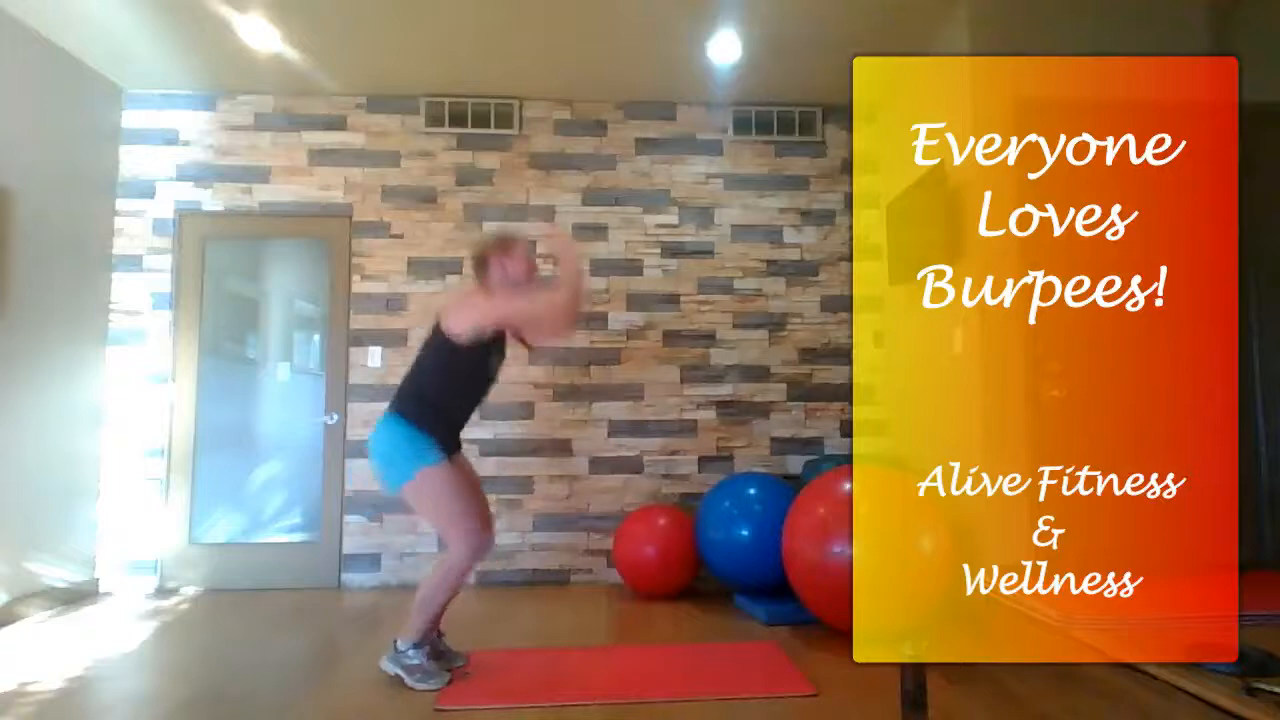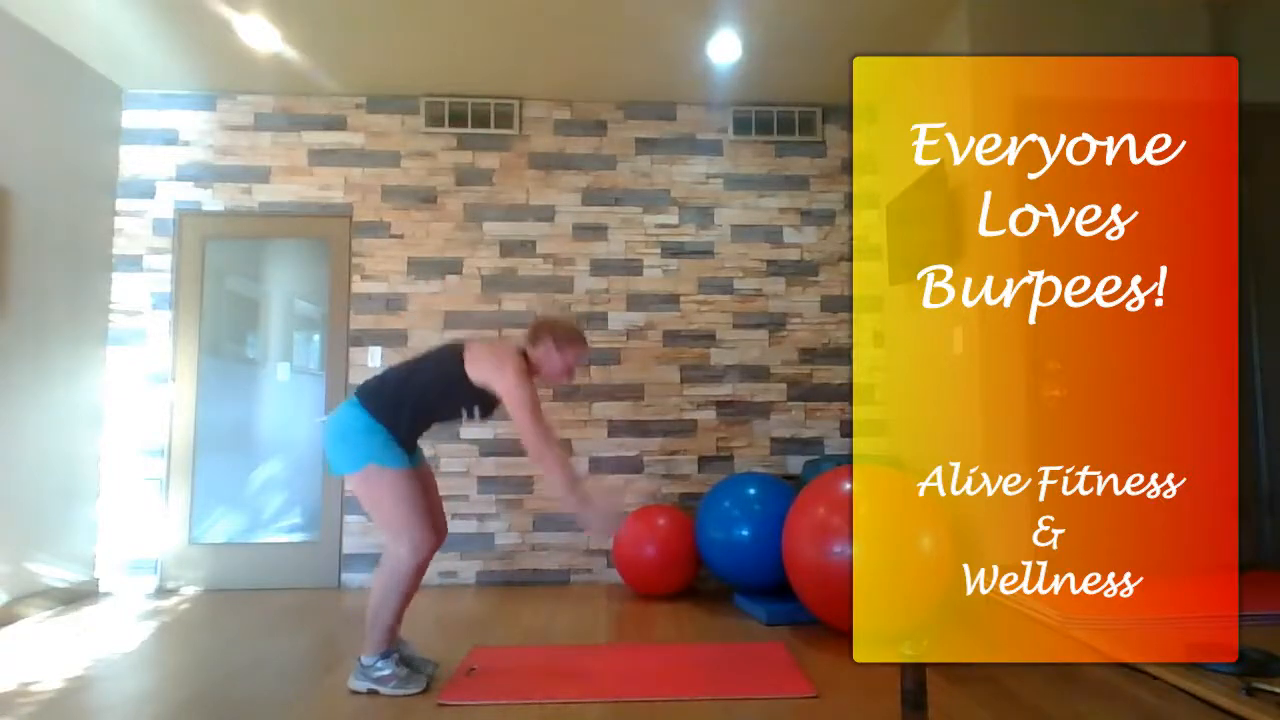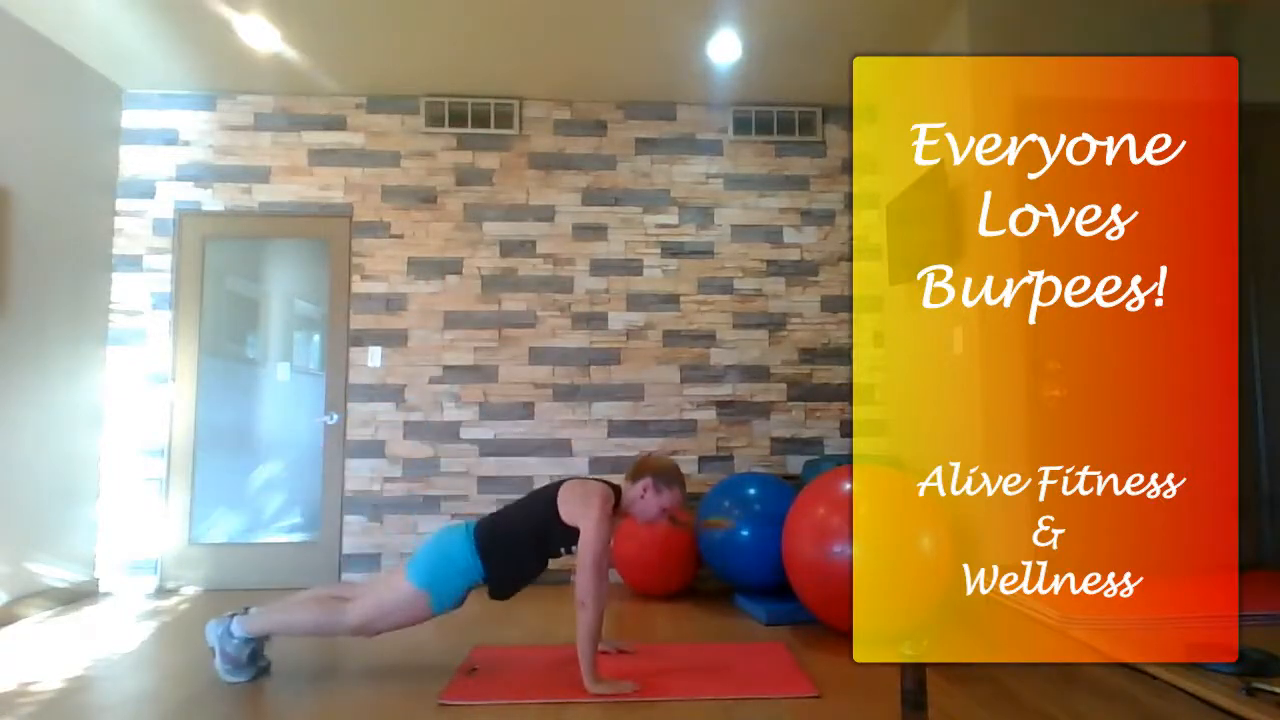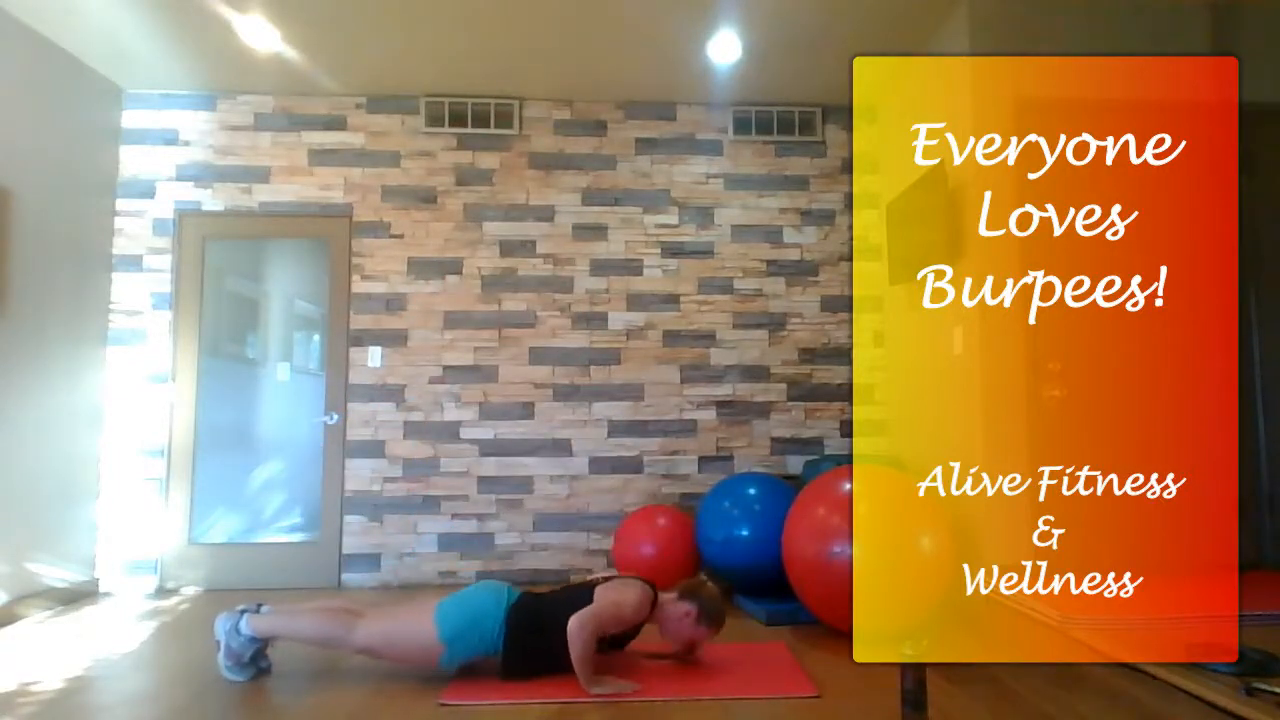
dt=1s
person 1, frame 1
left shoulder: (502, 310)
right shoulder: (478, 305)
left elbow: (560, 322)
right elbow: (561, 312)
left wrist: (563, 277)
right wrist: (569, 262)
left hip: (434, 440)
right hip: (406, 441)
left knee: (472, 536)
right knee: (469, 543)
left ankle: (424, 635)
right ankle: (407, 651)
person 1, frame 2
left shoulder: (512, 368)
right shoulder: (508, 367)
left elbow: (542, 441)
right elbow: (540, 451)
left wrist: (581, 498)
right wrist: (586, 508)
left hip: (390, 434)
right hip: (363, 429)
left knee: (431, 535)
right knee: (413, 544)
left ankle: (388, 644)
right ankle: (371, 663)
person 1, frame 3
left shoulder: (602, 501)
right shoulder: (599, 505)
left elbow: (589, 583)
right elbow: (588, 596)
left wrist: (596, 641)
right wrist: (592, 679)
left hip: (467, 550)
right hip: (462, 558)
left knee: (361, 596)
right knee: (356, 618)
left ankle: (248, 621)
right ankle: (237, 630)
person 1, frame 4
left shoulder: (634, 589)
right shoulder: (638, 603)
right elbow: (579, 625)
left wrist: (605, 646)
right wrist: (592, 682)
left hip: (500, 605)
right hip: (491, 623)
left knee: (370, 619)
right knee: (360, 634)
left ankle: (257, 617)
right ankle: (246, 627)
